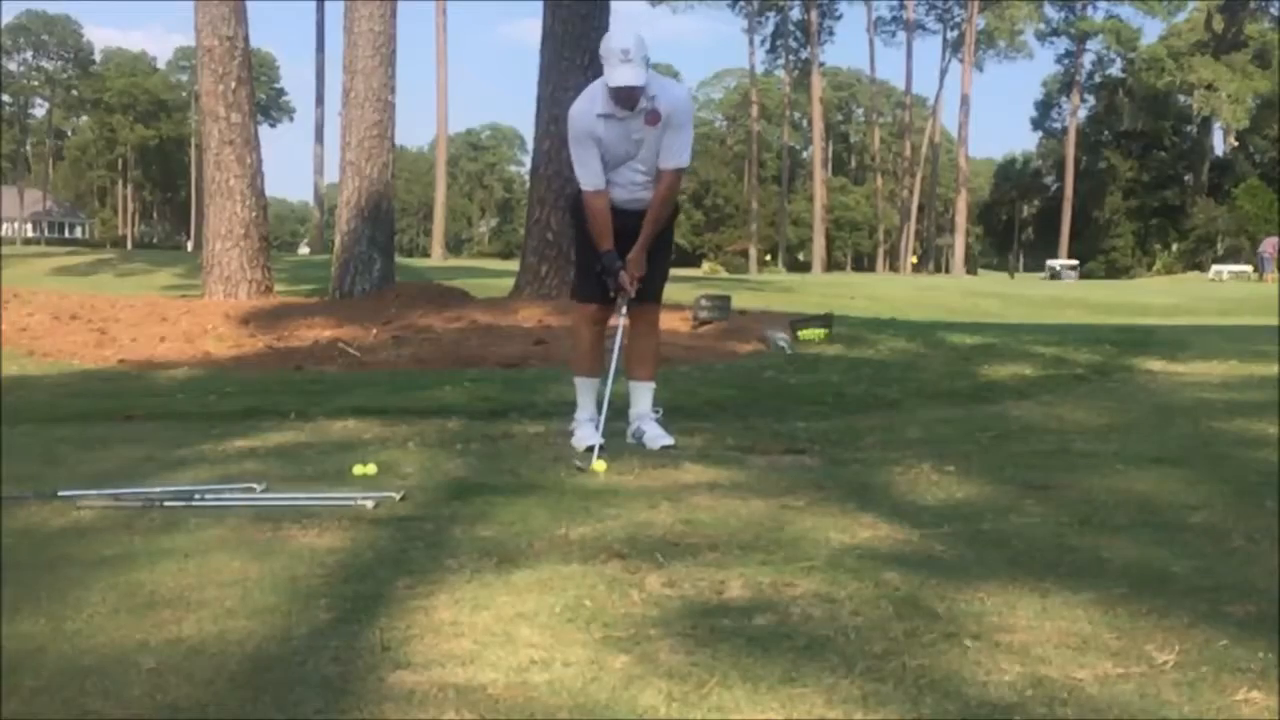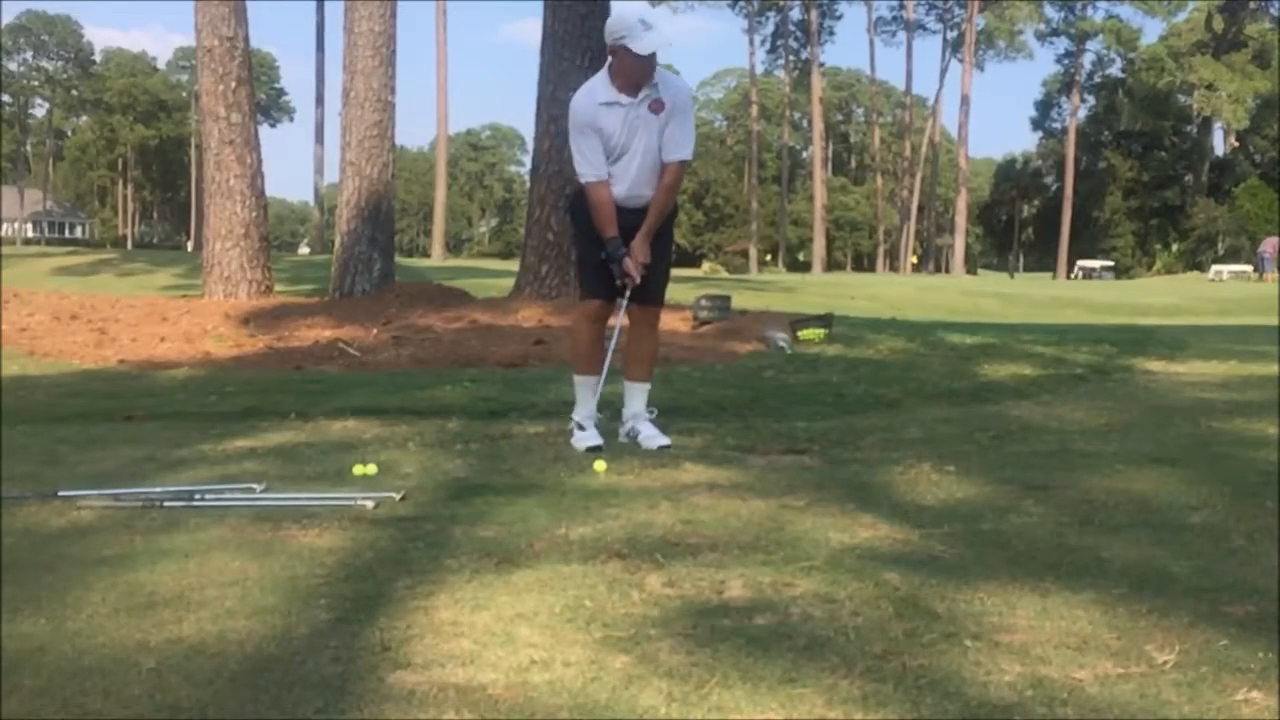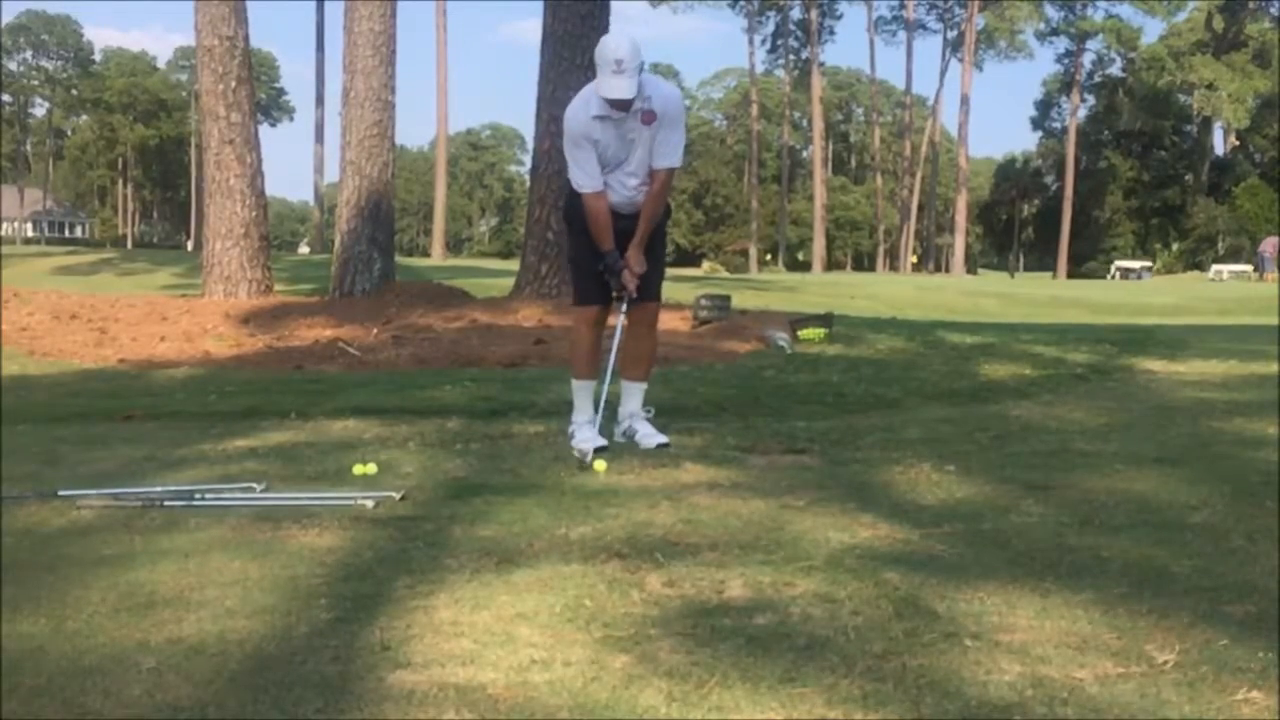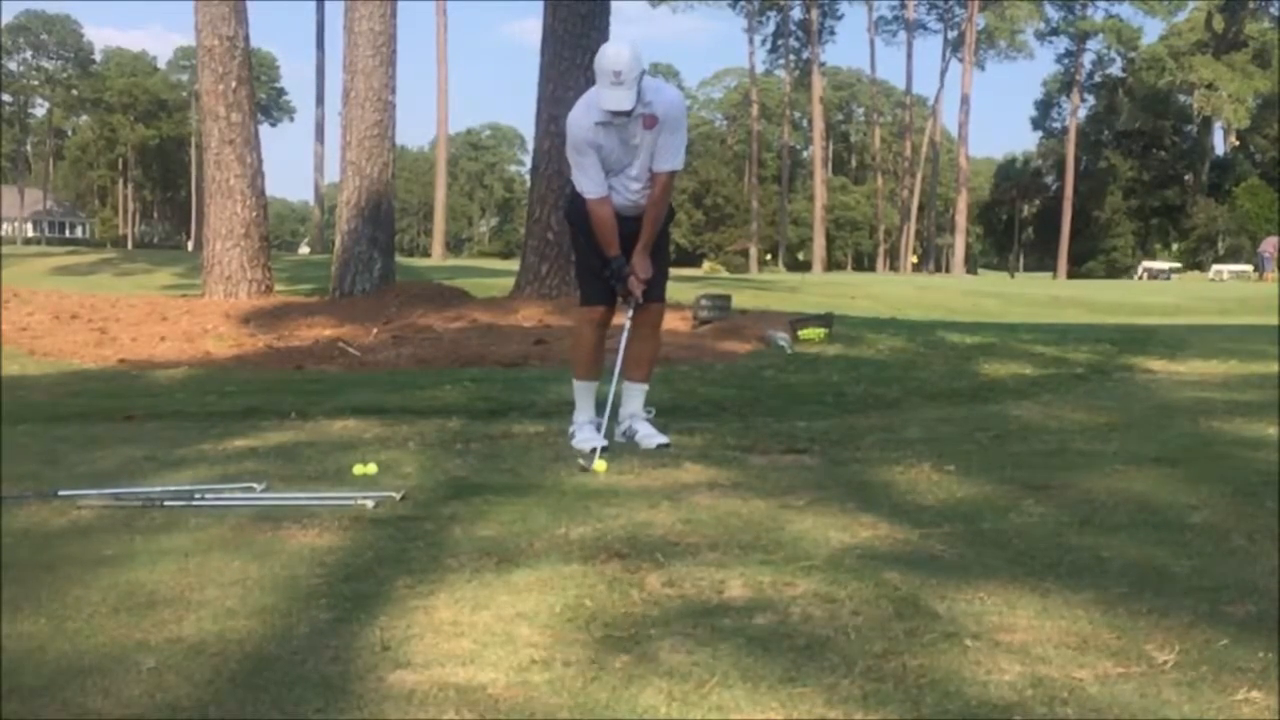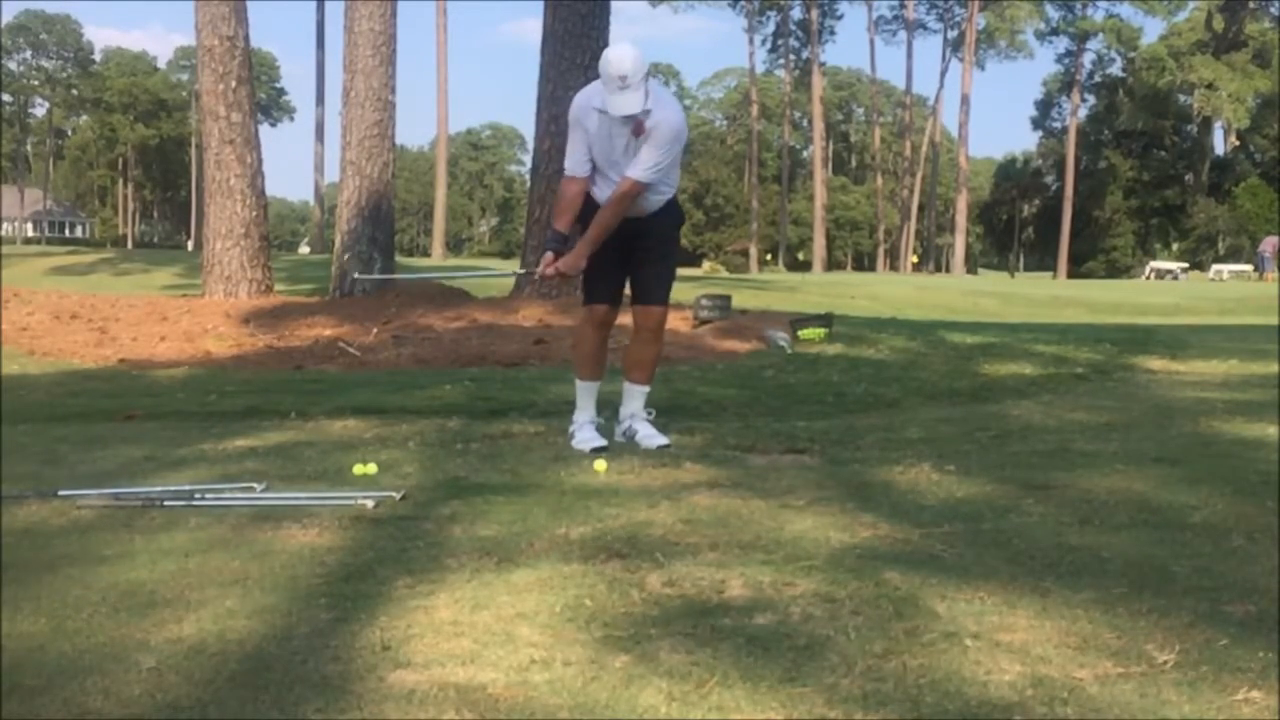
dt=0.7s
person 1, frame 1
left shoulder: (674, 99)
right shoulder: (583, 113)
left elbow: (669, 180)
right elbow: (594, 192)
left wrist: (640, 251)
right wrist: (610, 261)
left hip: (652, 215)
right hip: (600, 215)
left knee: (646, 314)
right knee: (591, 313)
left ankle: (642, 417)
right ankle: (585, 417)
person 1, frame 2
left shoulder: (675, 93)
right shoulder: (586, 102)
left elbow: (673, 170)
right elbow: (595, 182)
left wrist: (644, 239)
right wrist: (615, 248)
left hip: (652, 214)
right hip: (598, 213)
left knee: (646, 316)
right knee: (593, 310)
left ankle: (636, 417)
right ankle: (584, 415)
person 1, frame 3
left shoulder: (667, 100)
right shoulder: (579, 114)
left elbow: (661, 178)
right elbow: (592, 193)
left wrist: (637, 248)
right wrist: (612, 260)
left hip: (646, 214)
right hip: (592, 216)
left knee: (645, 313)
right knee: (590, 313)
left ankle: (632, 416)
right ankle: (583, 419)
person 1, frame 4
left shoulder: (669, 103)
right shoulder: (581, 121)
left elbow: (662, 182)
right elbow: (597, 200)
left wrist: (643, 253)
right wrist: (619, 266)
left hip: (650, 214)
right hip: (595, 216)
left knee: (651, 312)
right knee: (595, 313)
left ankle: (632, 416)
right ankle: (584, 419)
person 1, frame 5
left shoulder: (667, 117)
right shoulder: (584, 105)
left elbow: (627, 192)
right elbow: (575, 179)
left wrist: (582, 251)
right wrist: (556, 241)
left hip: (655, 216)
right hip: (598, 210)
left knee: (653, 318)
right knee: (598, 313)
left ankle: (633, 416)
right ankle: (583, 418)
